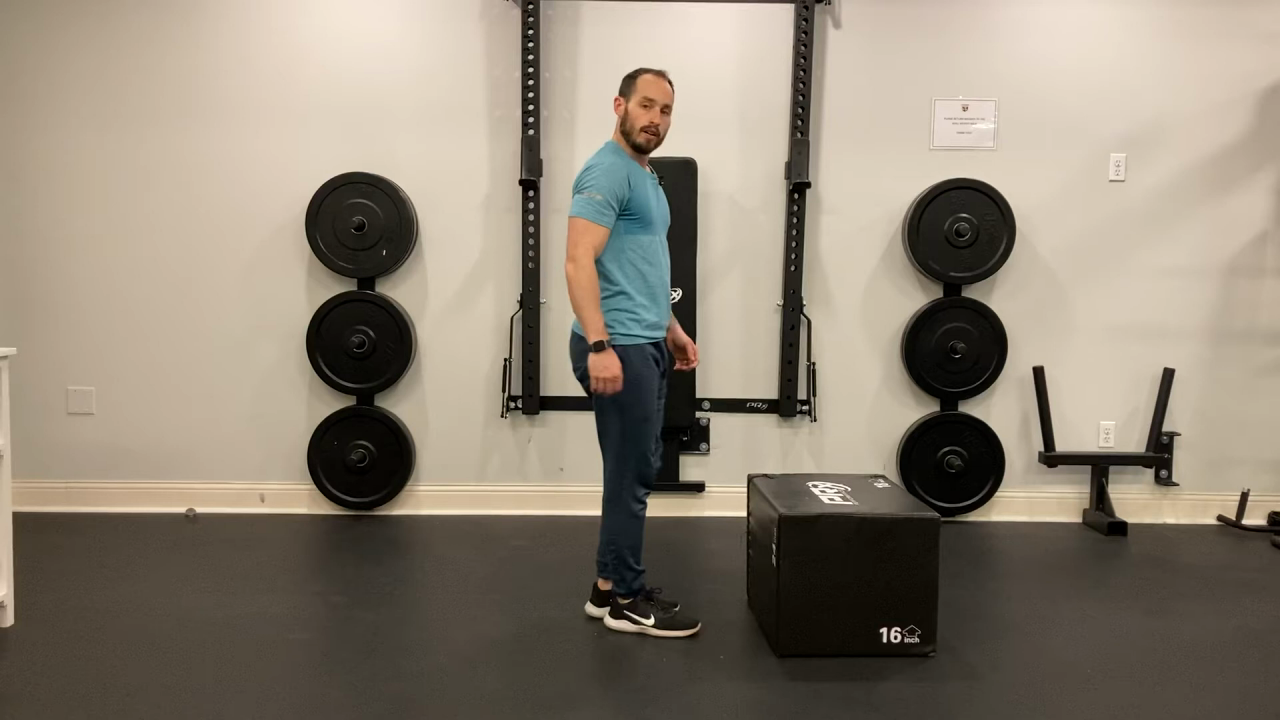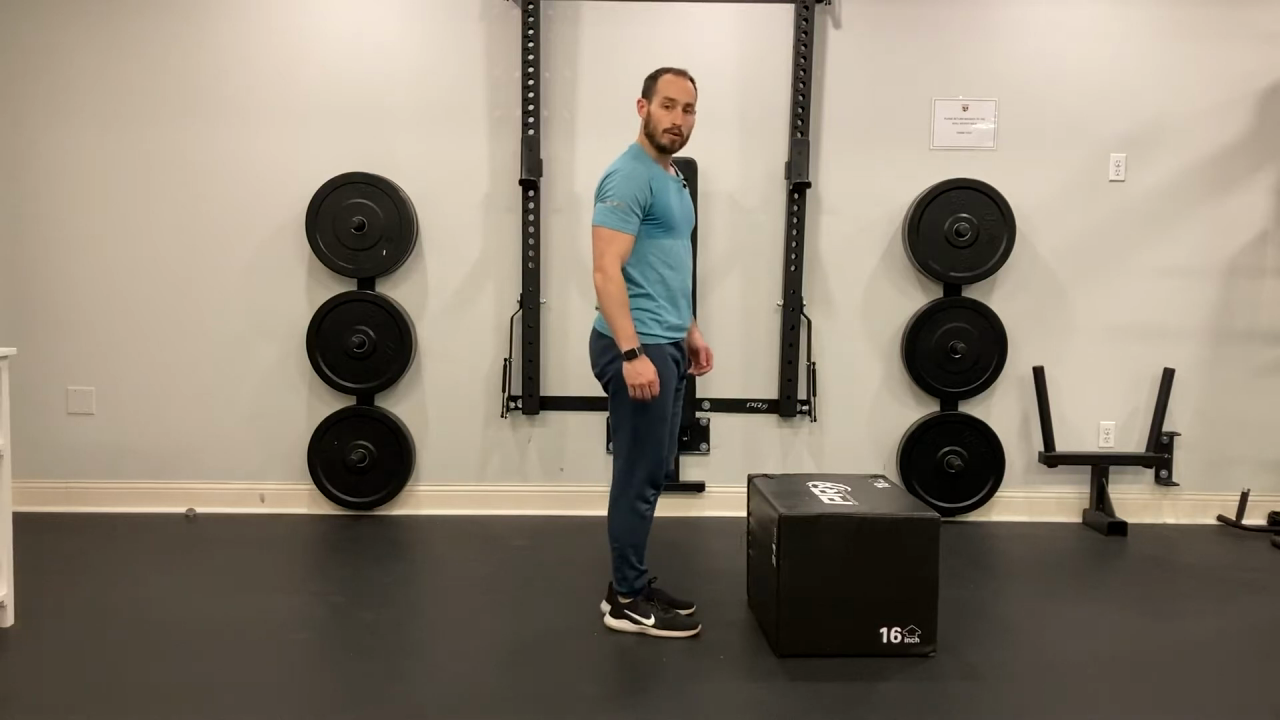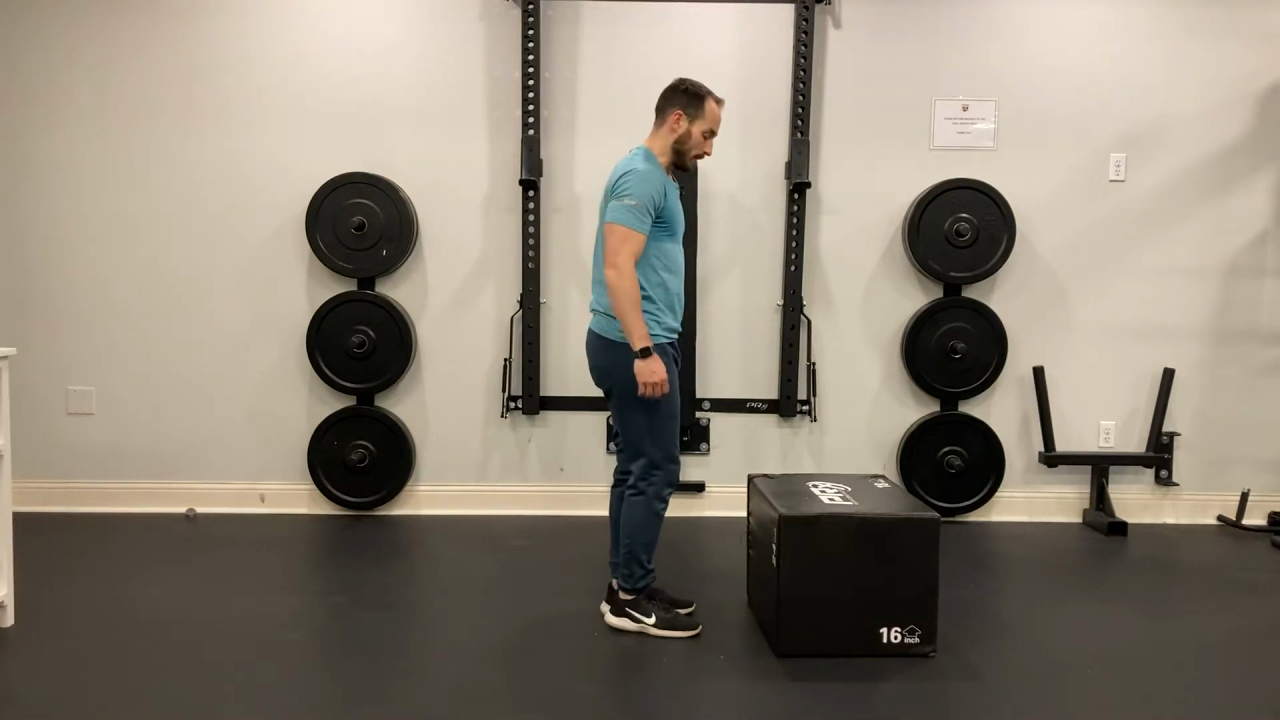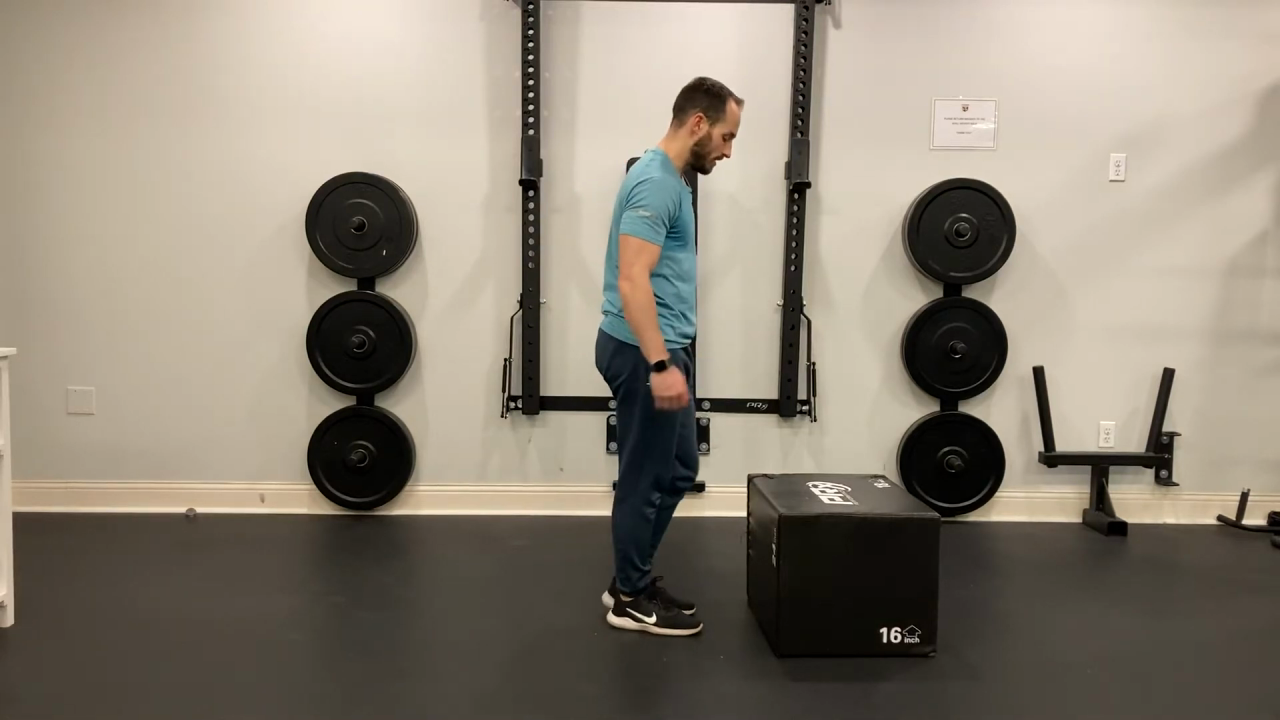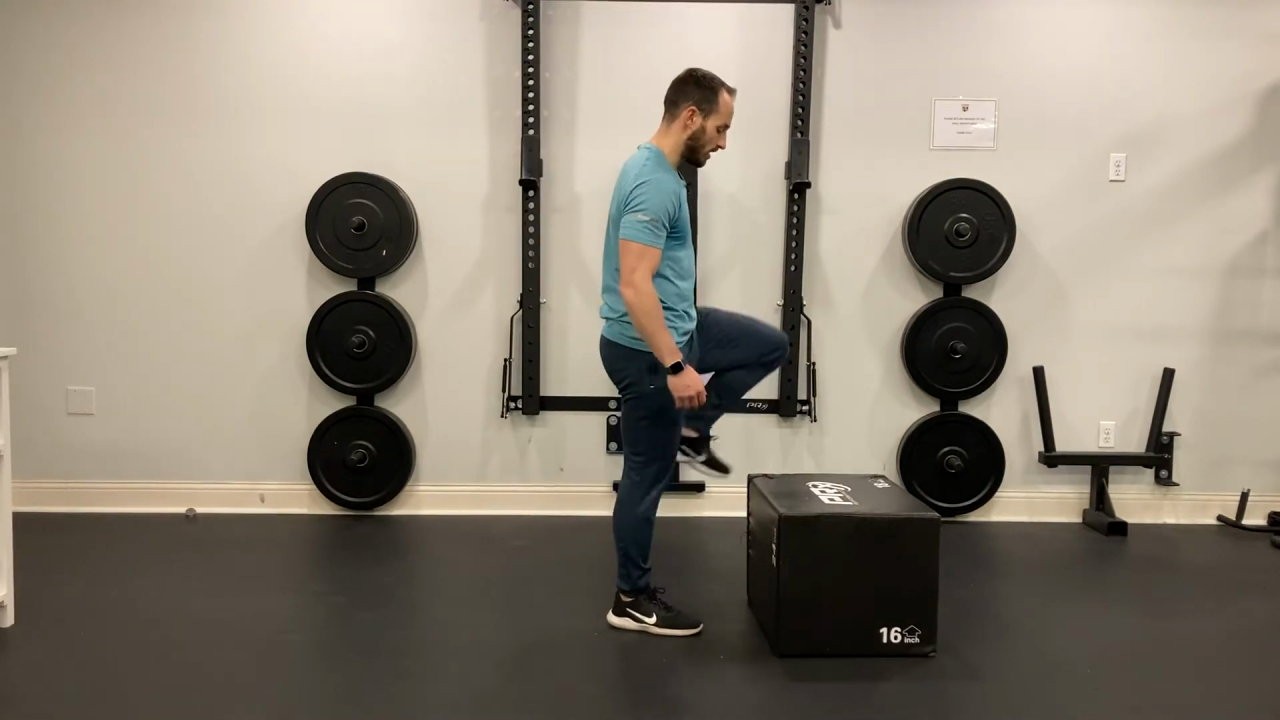
dt=0.7s
person 1, frame 1
left shoulder: (644, 177)
right shoulder: (606, 172)
right elbow: (580, 263)
left wrist: (671, 328)
right wrist: (598, 345)
left hip: (644, 346)
right hip: (619, 349)
left knee: (636, 471)
right knee: (631, 474)
left ankle: (611, 584)
right ankle: (626, 600)
person 1, frame 2
left shoulder: (673, 178)
right shoulder: (629, 177)
right elbow: (608, 272)
left wrist: (691, 333)
right wrist: (632, 353)
left hip: (666, 346)
right hip: (639, 351)
left knee: (654, 474)
right knee: (638, 477)
left ankle: (630, 585)
right ankle: (628, 601)
person 1, frame 3
left shoulder: (653, 177)
right shoulder: (641, 177)
right elbow: (618, 269)
right wrist: (645, 351)
left hip: (636, 344)
right hip: (631, 347)
left knee: (637, 468)
right knee: (655, 469)
left ankle: (626, 583)
right ankle: (631, 596)
person 1, frame 4
left shoulder: (665, 178)
right shoulder: (656, 183)
right elbow: (632, 282)
right wrist: (661, 364)
left hip: (653, 351)
right hip: (643, 354)
left knee: (677, 471)
right knee: (646, 478)
left ankle: (630, 580)
right ankle: (632, 599)
person 1, frame 5
left shoulder: (654, 168)
right shoulder: (654, 184)
right elbow: (634, 285)
right wrist: (675, 366)
left hip: (675, 326)
right hip: (647, 347)
left knee: (770, 344)
right knee: (648, 473)
left ankle: (691, 433)
right ankle: (631, 600)
